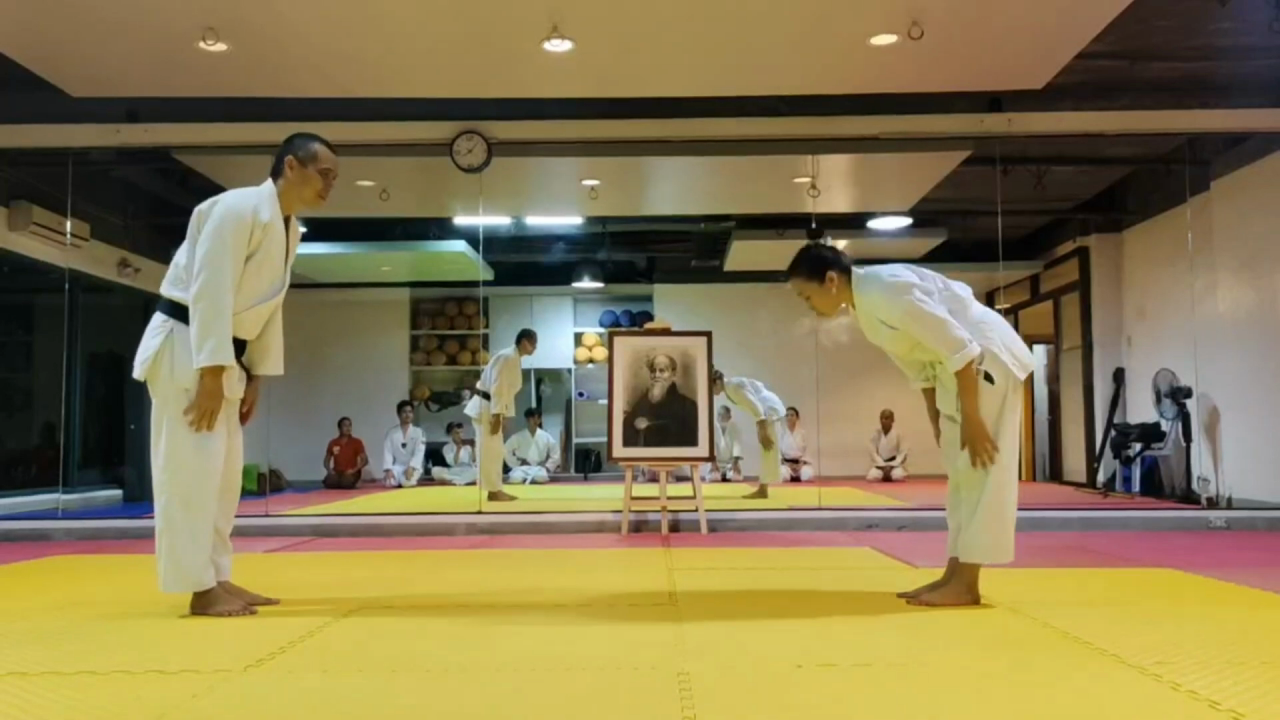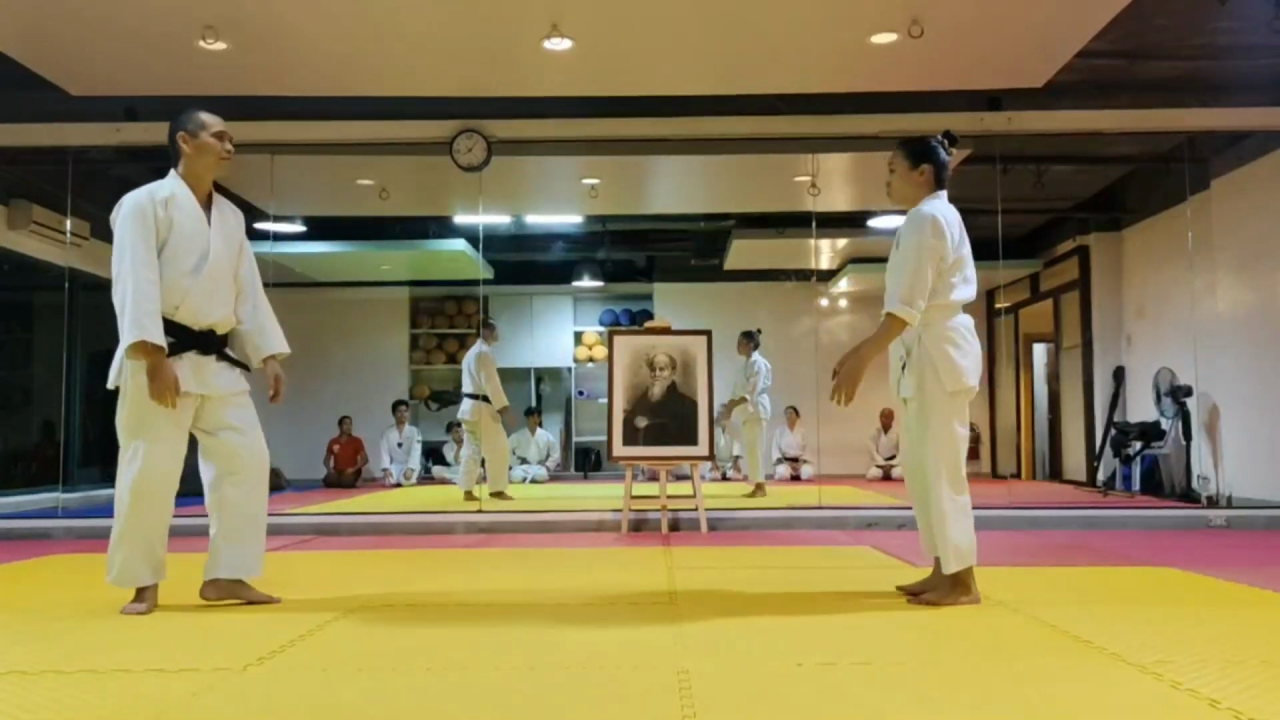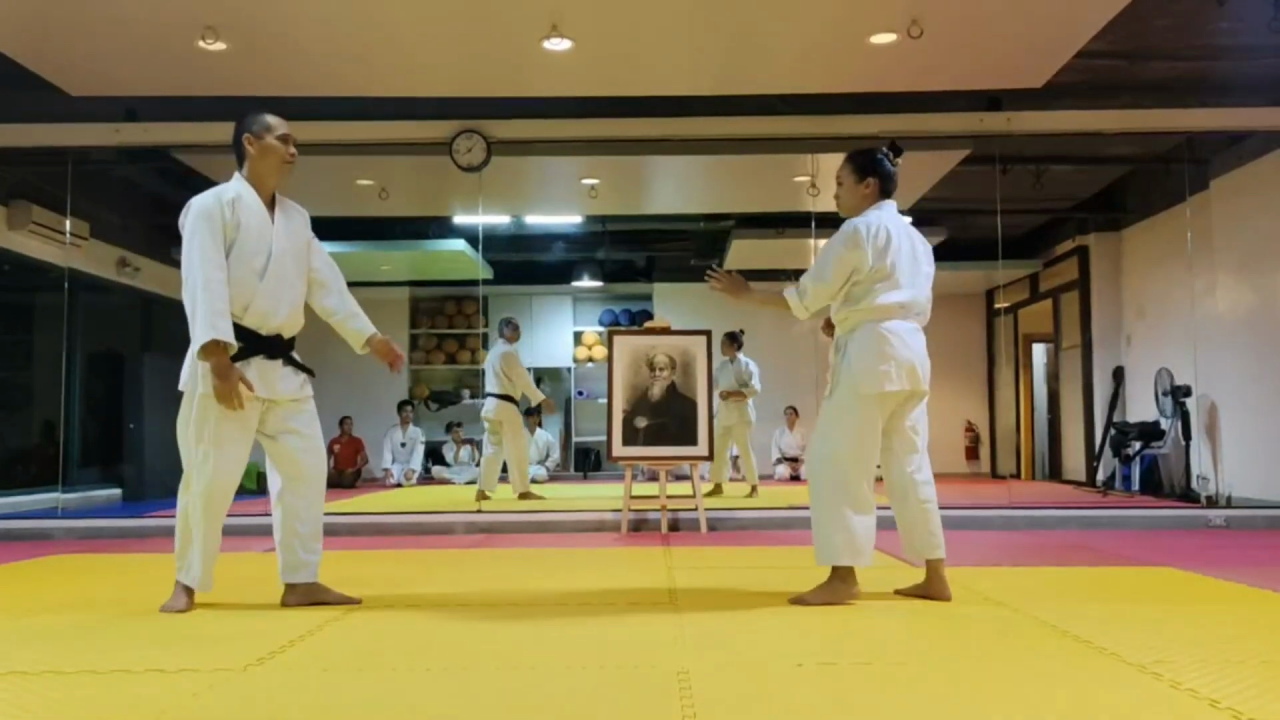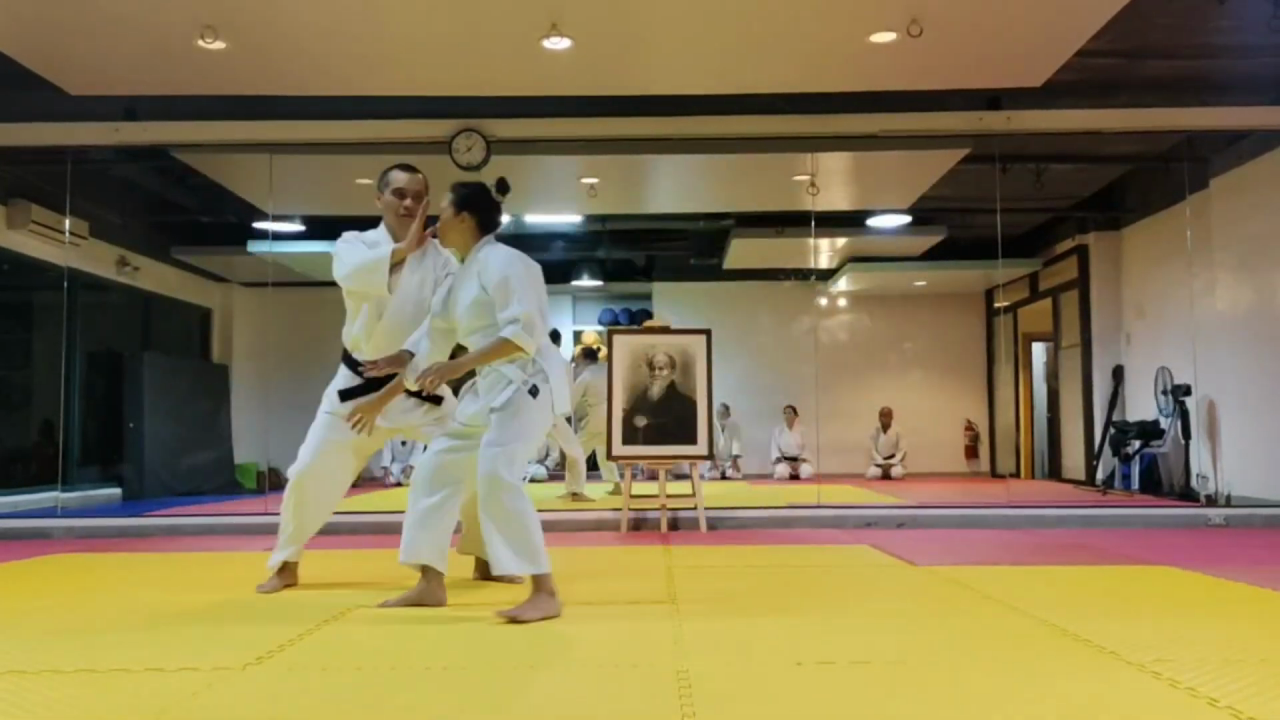
dt=1s
person 1, frame 1
left shoulder: (289, 229)
right shoulder: (237, 210)
right elbow: (210, 295)
left wrist: (255, 376)
right wrist: (212, 377)
left hip: (222, 354)
right hip: (185, 346)
left knee: (223, 470)
right knee: (191, 467)
left ankle: (216, 578)
right ankle: (201, 589)
person 1, frame 2
left shoulder: (231, 216)
right shoulder: (145, 203)
left elbow: (249, 291)
right elbow: (136, 285)
left wrist: (270, 357)
right wrist: (154, 358)
left hip: (218, 360)
right hip: (165, 357)
left knee: (247, 459)
right knee: (151, 471)
left ankle: (226, 575)
right ankle: (143, 584)
person 1, frame 3
left shoulder: (296, 217)
right shoulder: (211, 207)
left elbow: (326, 285)
right elbow: (204, 286)
left wrist: (370, 338)
right wrist: (220, 359)
left hip: (282, 364)
right hip: (229, 361)
left knee: (305, 466)
right knee: (211, 473)
left ankle: (300, 580)
right ankle: (188, 582)
person 1, frame 4
left shoulder: (443, 259)
right shoulder: (355, 243)
right elbow: (356, 274)
left wrist: (401, 360)
right wrist: (404, 246)
left hip: (421, 388)
right hip: (359, 383)
right knee: (312, 470)
right ankle: (286, 560)
person 2, frame 1
left shoulder: (886, 292)
right shoulder: (863, 304)
left elbow: (959, 347)
right elbow: (920, 365)
left wrist: (971, 421)
right wrist: (940, 424)
left hip: (988, 358)
right hip: (963, 367)
left knee: (983, 469)
right knee: (963, 472)
left ankle: (964, 583)
right ankle: (957, 575)
person 2, frame 2
left shoulder: (926, 218)
right shoulder: (941, 219)
left elbow: (907, 306)
left wrist: (858, 358)
right wrist: (862, 352)
left hip: (937, 353)
right hip: (937, 352)
left knee: (940, 467)
right knee: (926, 466)
left ankle: (962, 581)
right ankle: (944, 573)
person 2, frame 3
left shoulder: (859, 230)
right shoulder: (915, 238)
left elbow: (807, 296)
left wrist: (745, 293)
left hip: (872, 352)
right hip: (910, 351)
left knee: (835, 462)
right knee: (909, 465)
left ankle: (842, 576)
right ankle: (935, 576)
person 2, frame 4
left shoulder: (503, 263)
right shoulder: (460, 279)
left elbow: (524, 331)
right elbow: (434, 340)
left wrist: (458, 367)
left hip: (532, 381)
right hip: (494, 386)
left knee: (497, 473)
right knee: (437, 469)
left ankle: (545, 592)
right ankle: (430, 583)
